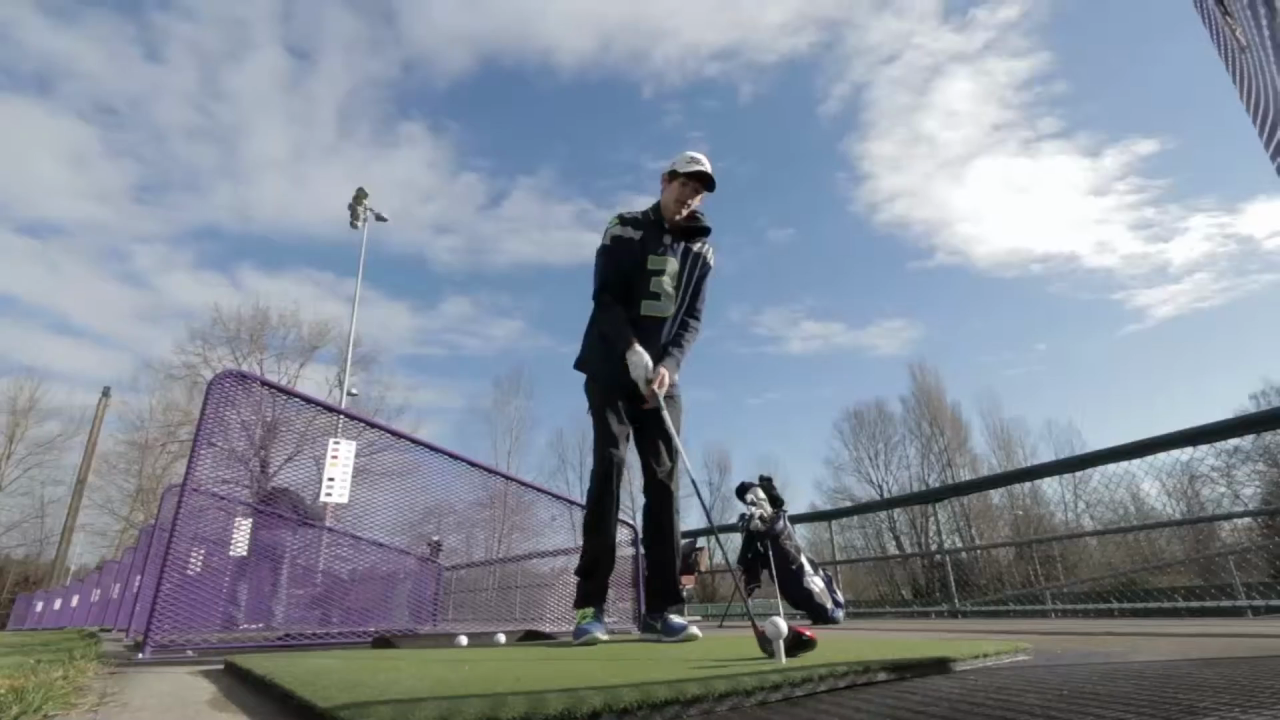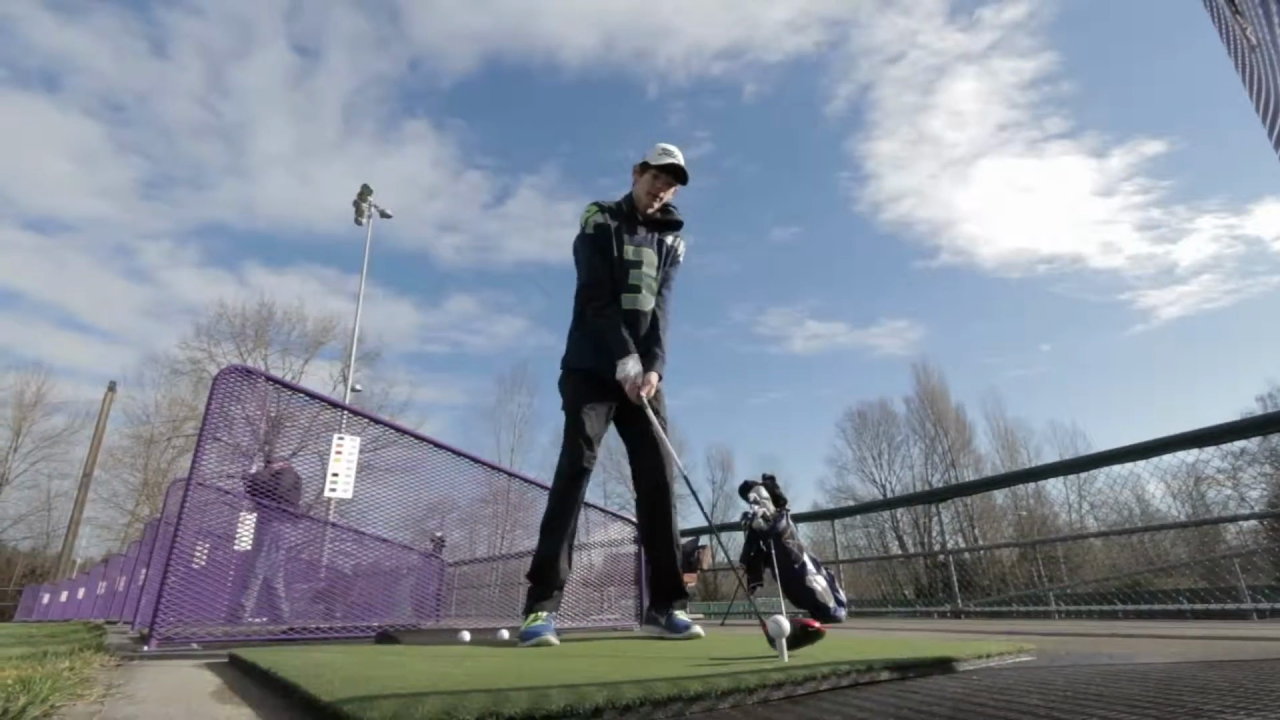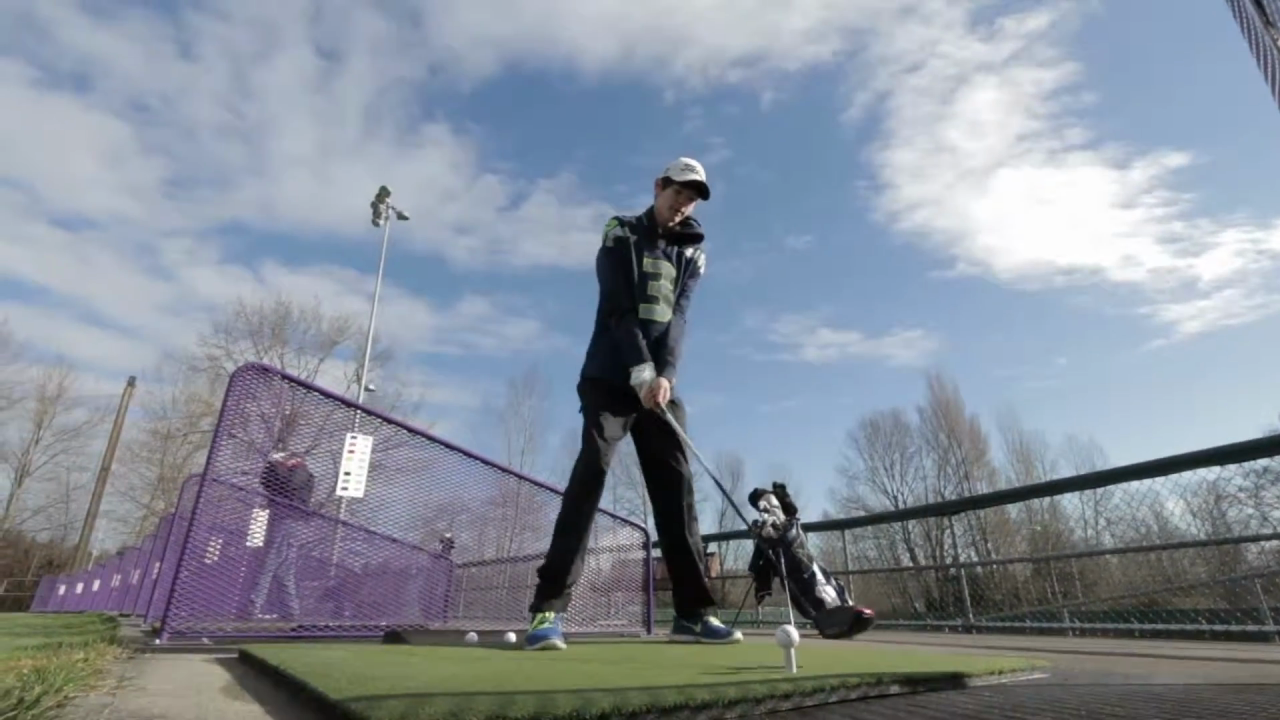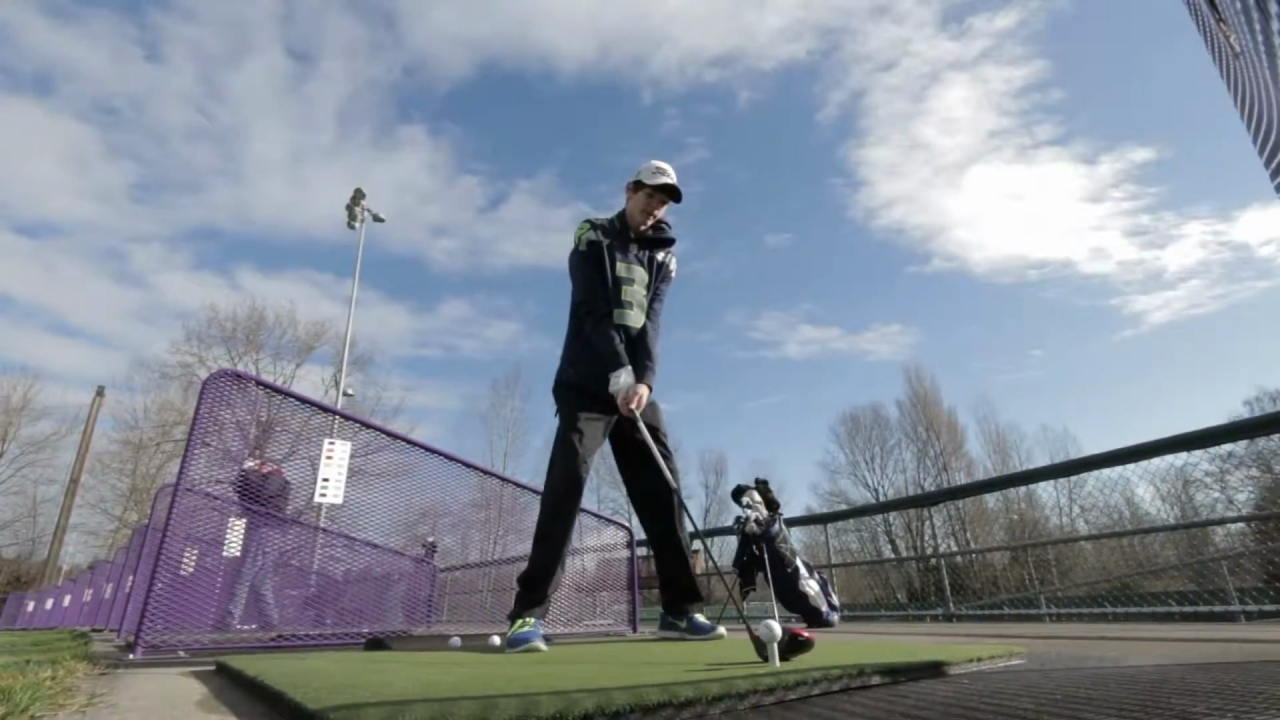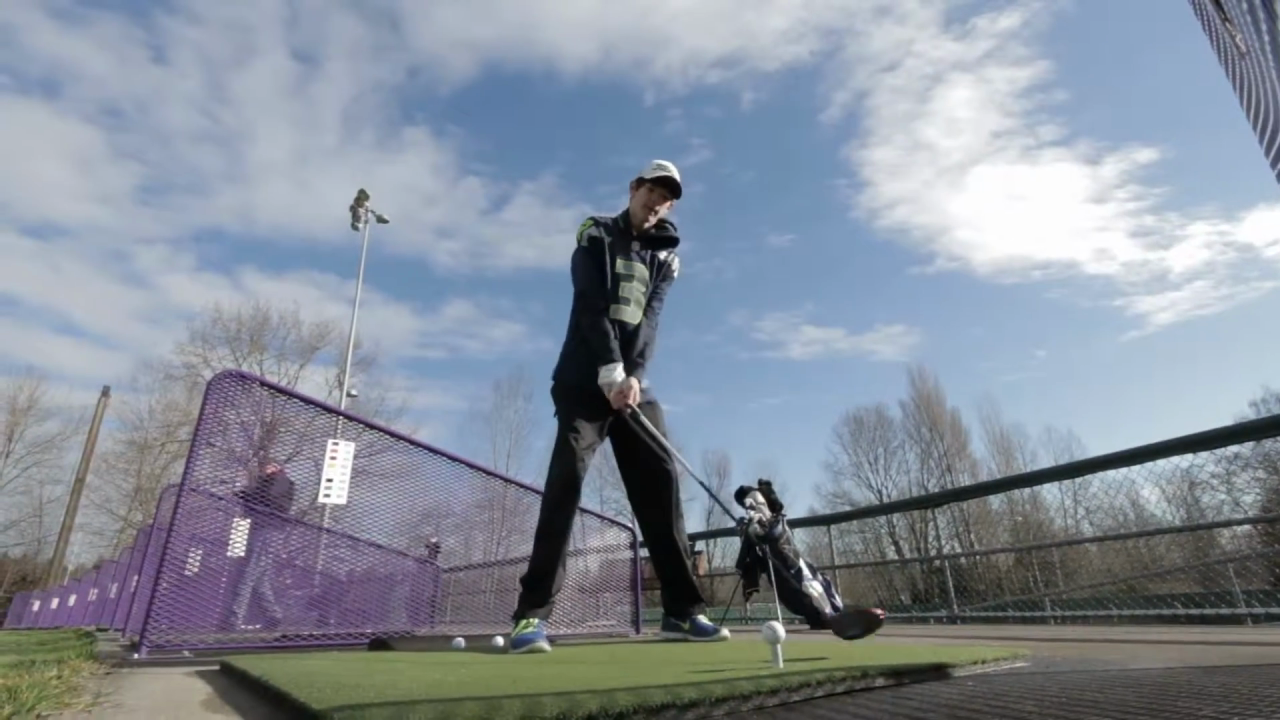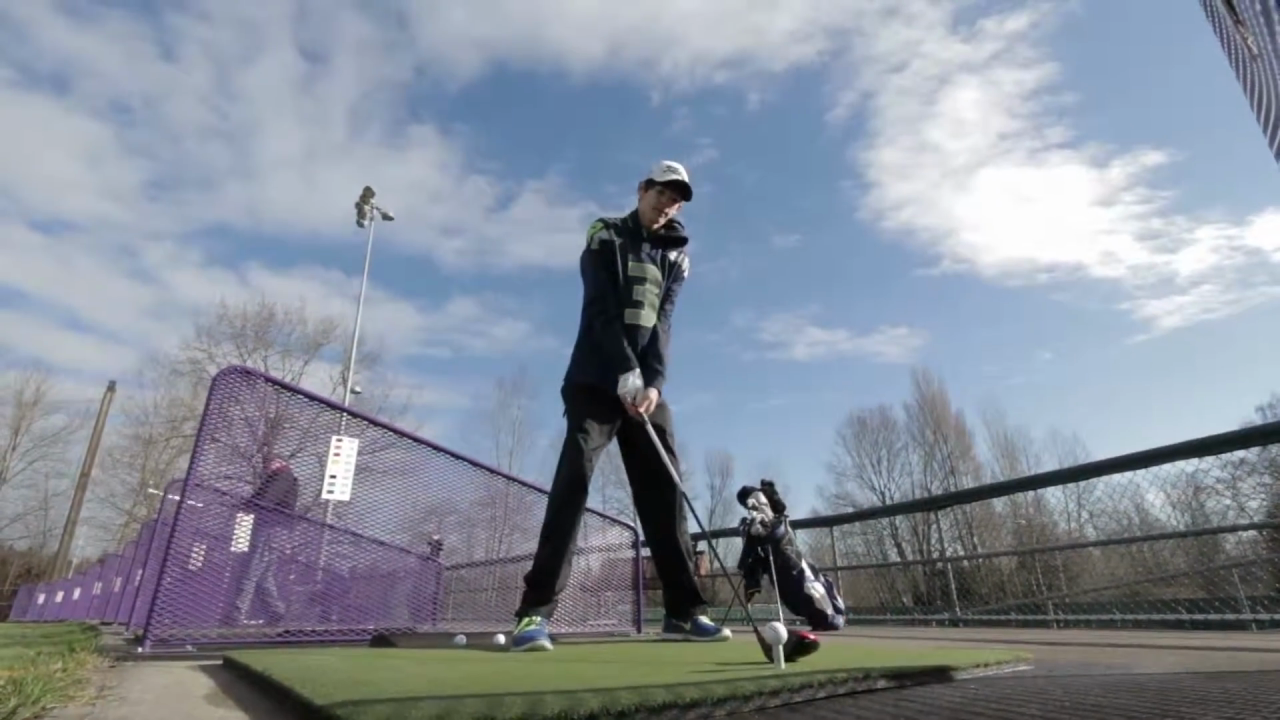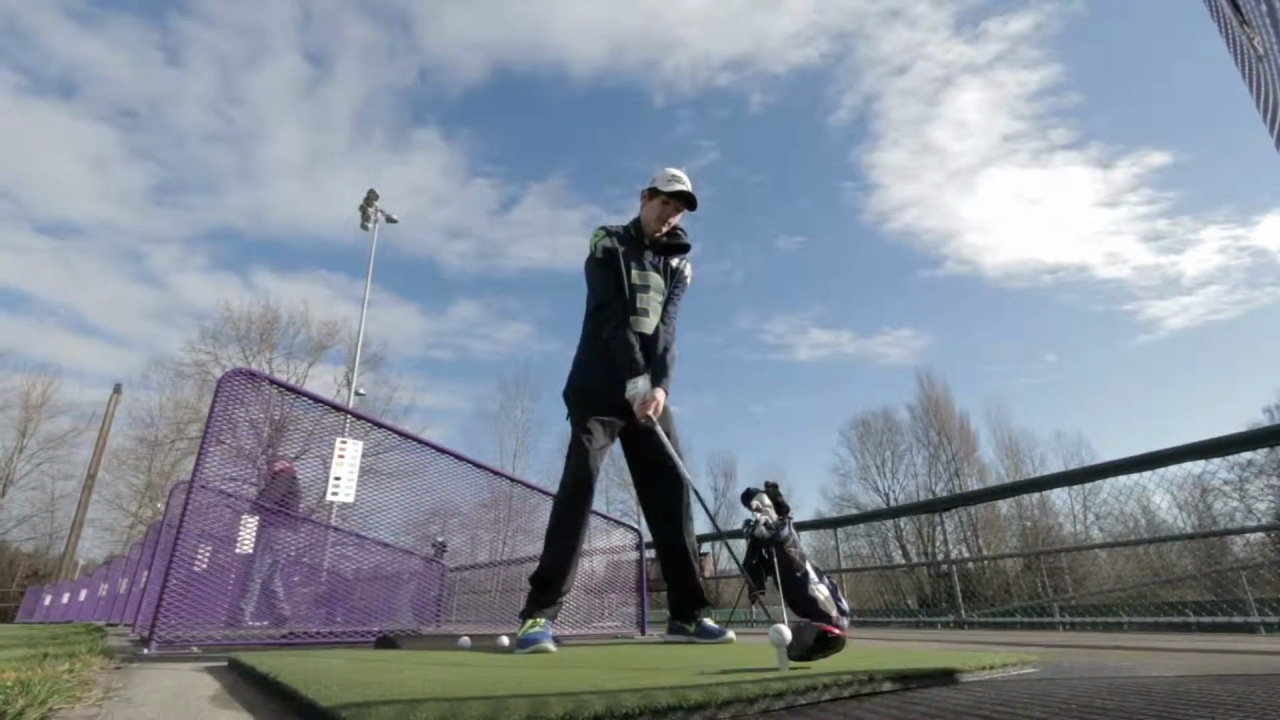
dt=0.5s
person 1, frame 1
left shoulder: (700, 250)
right shoulder: (625, 230)
left elbow: (691, 318)
right elbow: (605, 298)
left wrist: (668, 365)
right wrist: (633, 352)
left hip: (662, 379)
right hip: (612, 372)
left knee: (663, 482)
right knee: (608, 466)
left ankle: (660, 608)
right ankle: (590, 604)
person 1, frame 2
left shoulder: (670, 240)
right shoulder: (600, 220)
left elbow: (661, 307)
right elbow: (598, 296)
left wrist: (654, 368)
right wrist: (626, 360)
left hip: (642, 373)
right hip: (592, 369)
left knee: (657, 477)
right knee: (576, 467)
left ankle: (665, 602)
right ankle: (541, 606)
person 1, frame 3
left shoulder: (692, 253)
right shoulder: (621, 234)
left elbow: (677, 317)
right elbow: (617, 307)
left wrist: (664, 375)
right wrist: (640, 370)
left hip: (660, 383)
right hip: (611, 378)
left knee: (675, 486)
right knee: (592, 469)
left ankle: (692, 610)
right ankle: (550, 606)
person 1, frame 4
left shoulder: (663, 256)
right shoulder: (593, 237)
left elbow: (651, 321)
right elbow: (595, 312)
left wrist: (644, 381)
right wrist: (620, 377)
left hip: (636, 387)
right hip: (586, 383)
left knee: (661, 487)
right knee: (568, 478)
left ankle: (679, 608)
right ankle: (528, 614)
person 1, frame 5
left shoulder: (666, 256)
right shoulder: (596, 235)
left elbow: (649, 318)
right elbow: (592, 307)
left wrist: (635, 376)
right wrist: (610, 370)
left hip: (635, 385)
right hip: (584, 382)
left knee: (660, 484)
right knee: (567, 478)
left ankle: (681, 609)
right ankle: (532, 614)
person 1, frame 6
left shoulder: (676, 256)
right shoulder: (606, 236)
left elbow: (662, 321)
right elbow: (604, 312)
left wrist: (653, 384)
right wrist: (626, 378)
left hip: (647, 387)
right hip: (596, 382)
left knee: (664, 488)
right knee: (575, 477)
left ankle: (683, 610)
right ankle: (535, 611)
person 1, frame 7
left shoulder: (677, 262)
right shoulder: (608, 244)
left elbow: (664, 326)
right elbow: (612, 318)
left wrist: (660, 385)
right wrist: (637, 380)
left hip: (649, 390)
right hip: (598, 386)
left knee: (671, 489)
right knee: (581, 477)
left ankle: (687, 613)
right ankle: (539, 613)
